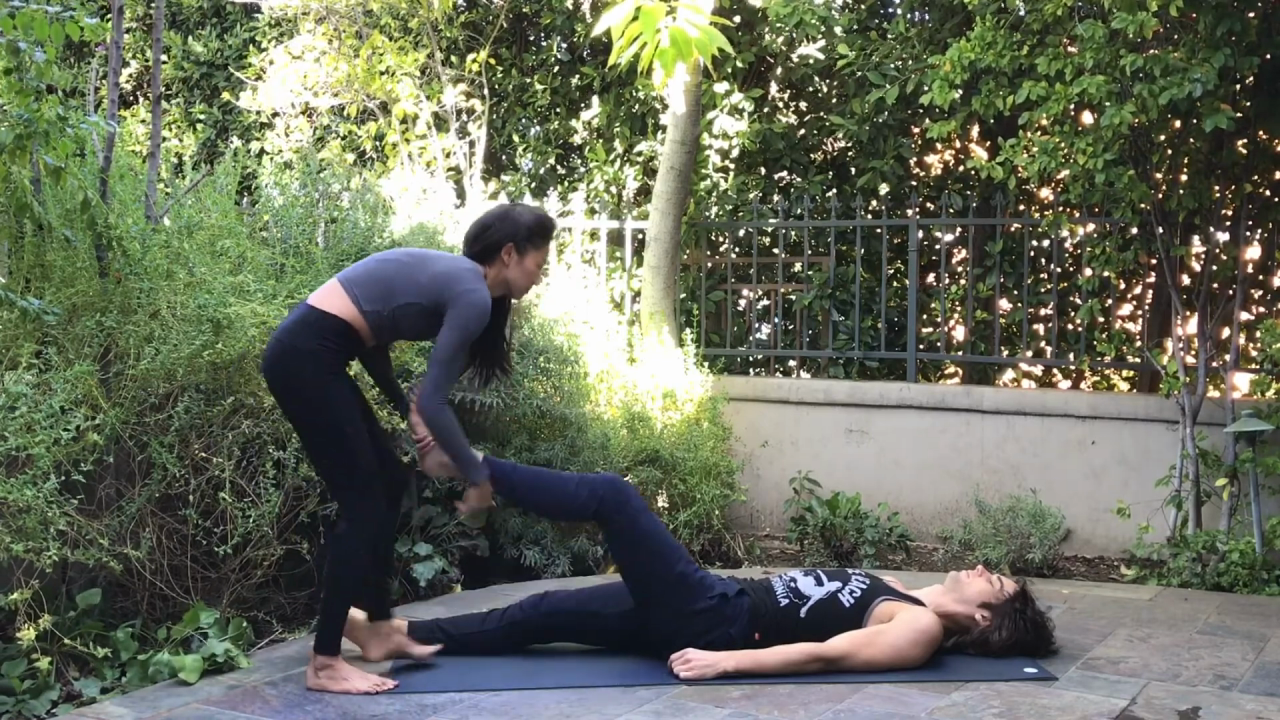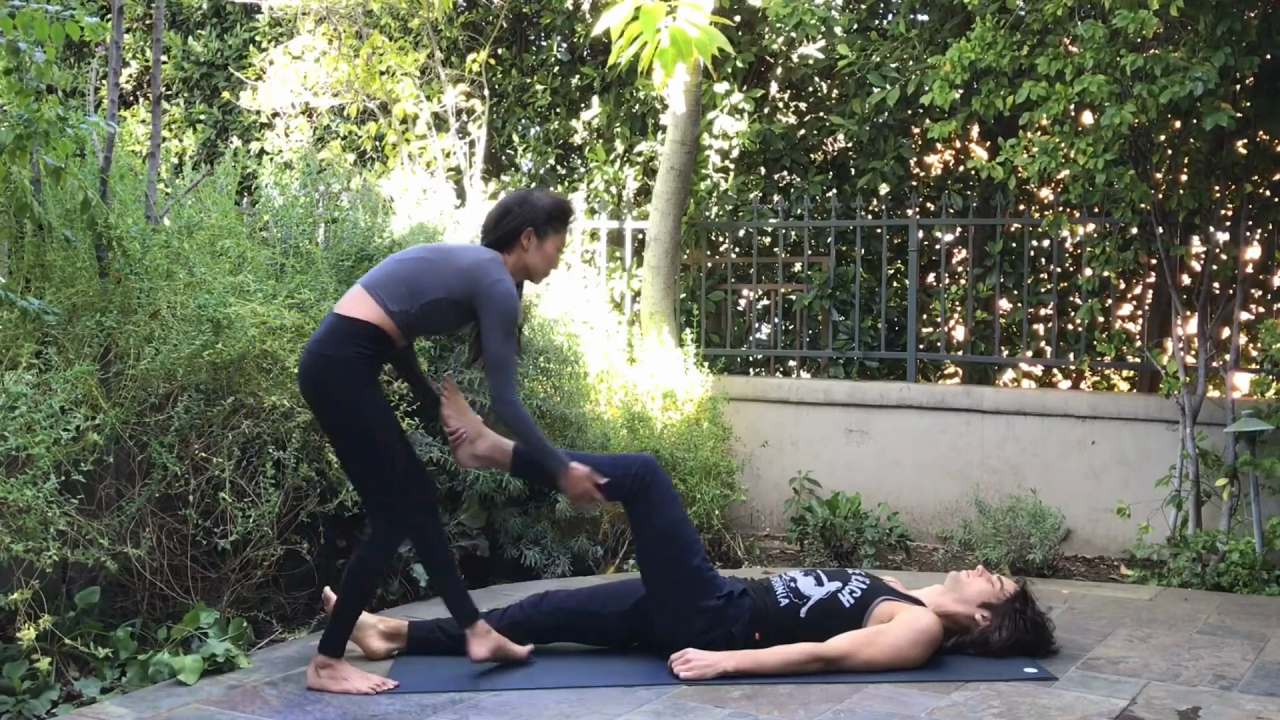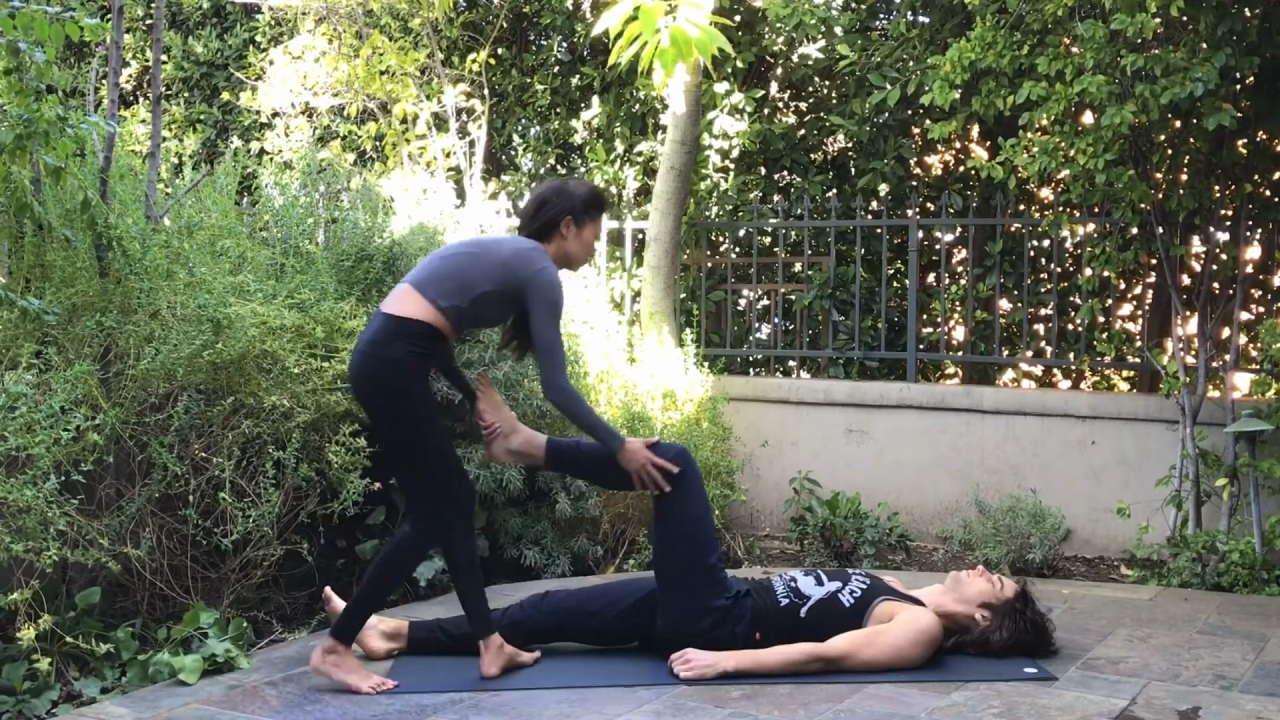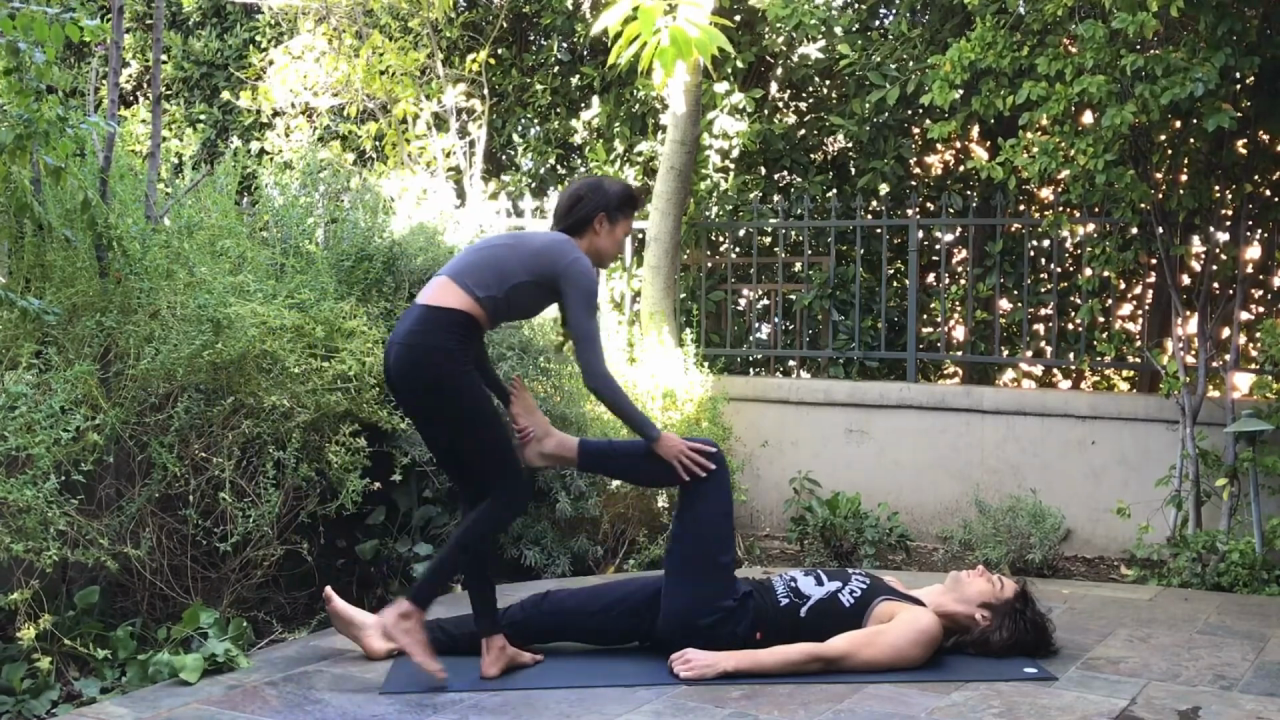
dt=0.2s
person 1, frame 1
left shoulder: (920, 632)
right shoulder: (907, 596)
left elbow: (825, 653)
left wrist: (725, 661)
left hip: (717, 623)
right hip: (722, 603)
left knee: (615, 495)
right knee: (552, 607)
left ankle: (467, 466)
right ankle: (401, 634)
person 1, frame 2
left shoulder: (918, 631)
right shoulder: (901, 594)
left elbow: (824, 654)
left wrist: (723, 662)
left hip: (716, 626)
right hip: (722, 605)
left knee: (640, 474)
right knee: (550, 611)
left ankle: (496, 450)
right ankle: (394, 634)
person 1, frame 3
left shoulder: (919, 632)
right shoulder: (901, 594)
left elbow: (823, 655)
left wrist: (723, 663)
left hip: (715, 625)
right hip: (717, 610)
left knee: (675, 463)
right knee: (552, 611)
left ankle: (530, 447)
right ankle: (394, 633)
person 1, frame 4
left shoulder: (918, 631)
right shoulder: (901, 595)
left elbow: (825, 654)
left wrist: (723, 662)
left hip: (714, 625)
right hip: (702, 611)
left knee: (705, 462)
right knee: (552, 609)
left ankle: (559, 449)
right ankle: (396, 632)
person 2, frame 1
left shoulder: (450, 276)
right shoulder: (470, 294)
right elbow: (432, 400)
left wrist: (408, 413)
right wrist: (475, 475)
left hip: (306, 353)
right hip: (306, 360)
left knee: (389, 484)
right knee: (364, 505)
left ankle: (378, 625)
right ankle: (324, 663)
person 2, frame 2
left shoulder: (468, 265)
right shoulder: (495, 283)
right elbow: (505, 402)
left wrist: (437, 405)
right wrist: (561, 469)
left hip: (336, 360)
right hip: (342, 367)
left knee: (417, 499)
right knee: (395, 514)
left ankle: (475, 632)
right ankle: (327, 663)
person 2, frame 3
left shoulder: (507, 256)
right shoulder: (539, 271)
right elbow: (556, 387)
left wrist: (475, 399)
right wrist: (619, 447)
left hip: (380, 359)
right hip: (394, 367)
left knee: (452, 504)
right knee: (436, 513)
left ankle: (489, 644)
right ankle: (337, 647)
person 2, frame 4
left shoulder: (537, 250)
right shoulder: (572, 263)
right elbow: (595, 375)
left wrist: (508, 403)
right wrist: (655, 438)
left hip: (408, 350)
right hip: (433, 355)
left knee: (482, 495)
right knee: (509, 491)
left ankle: (491, 643)
right ankle: (409, 611)
